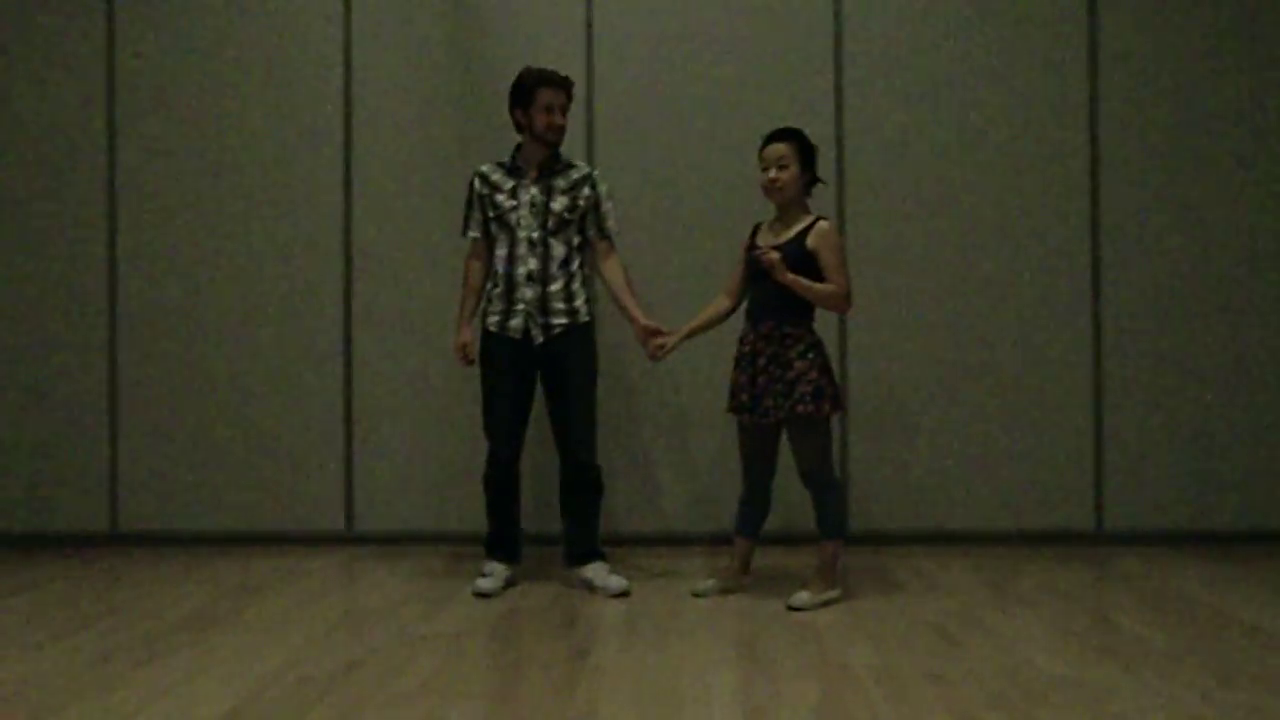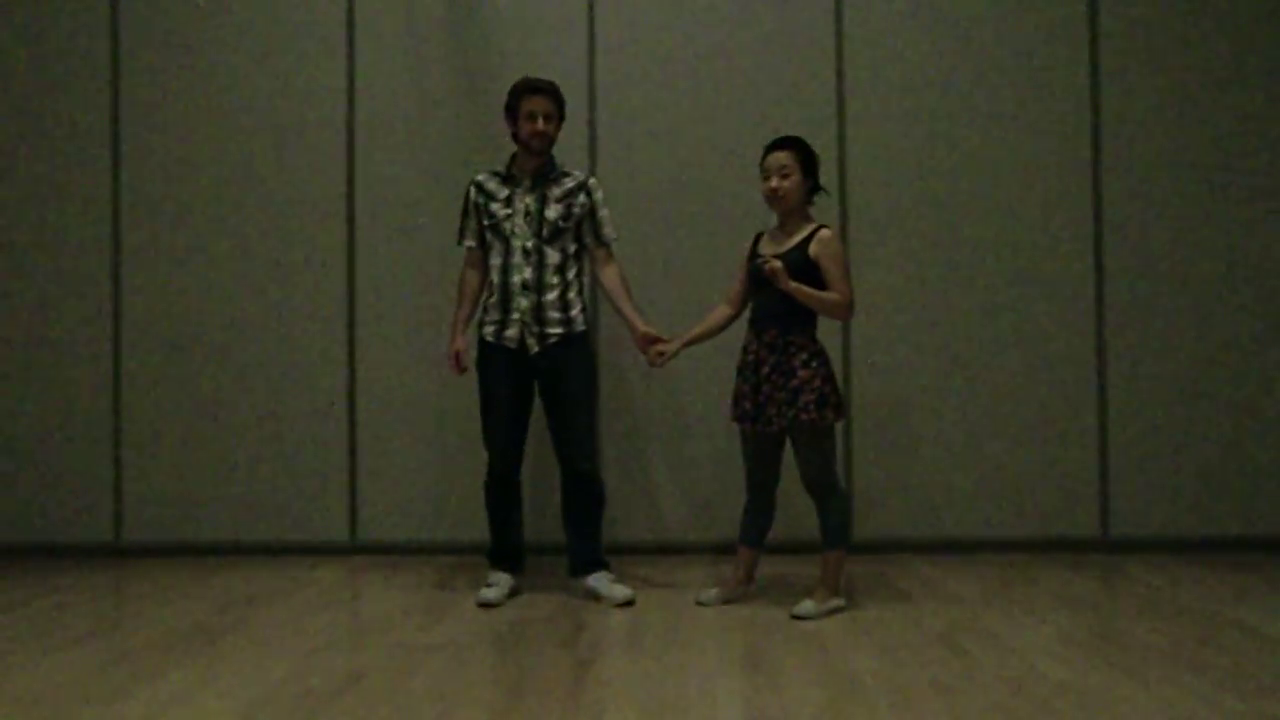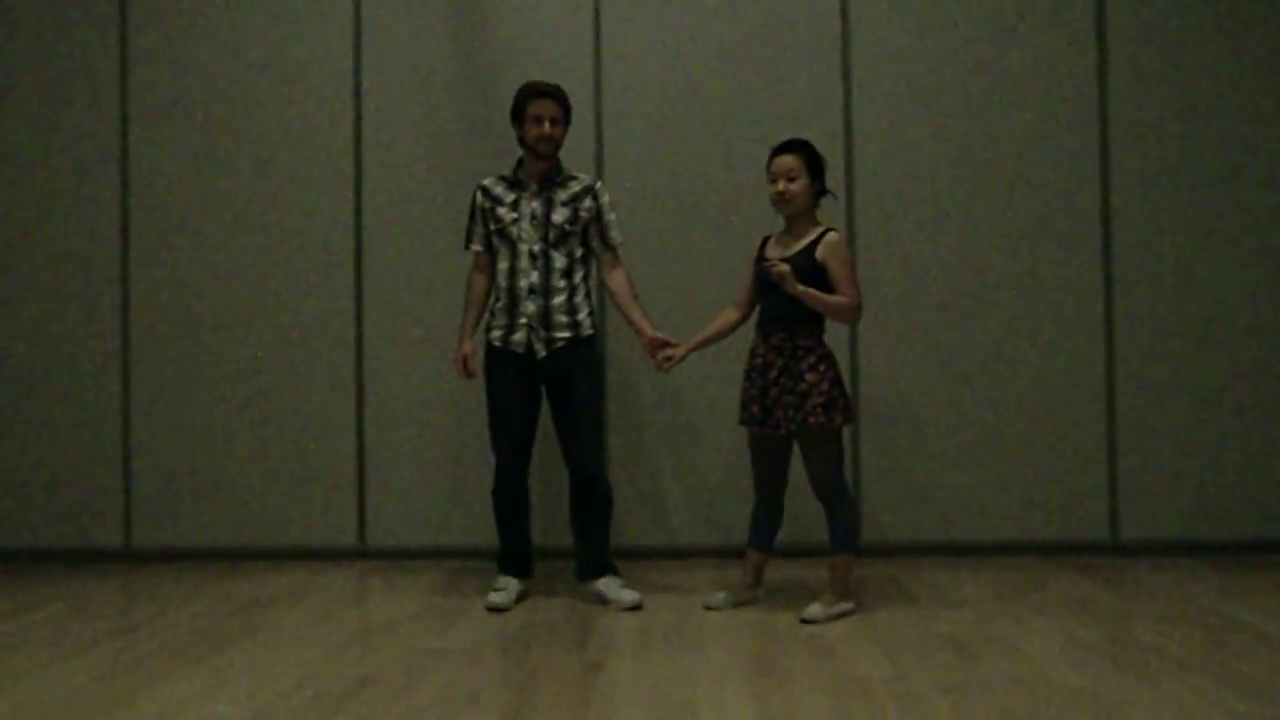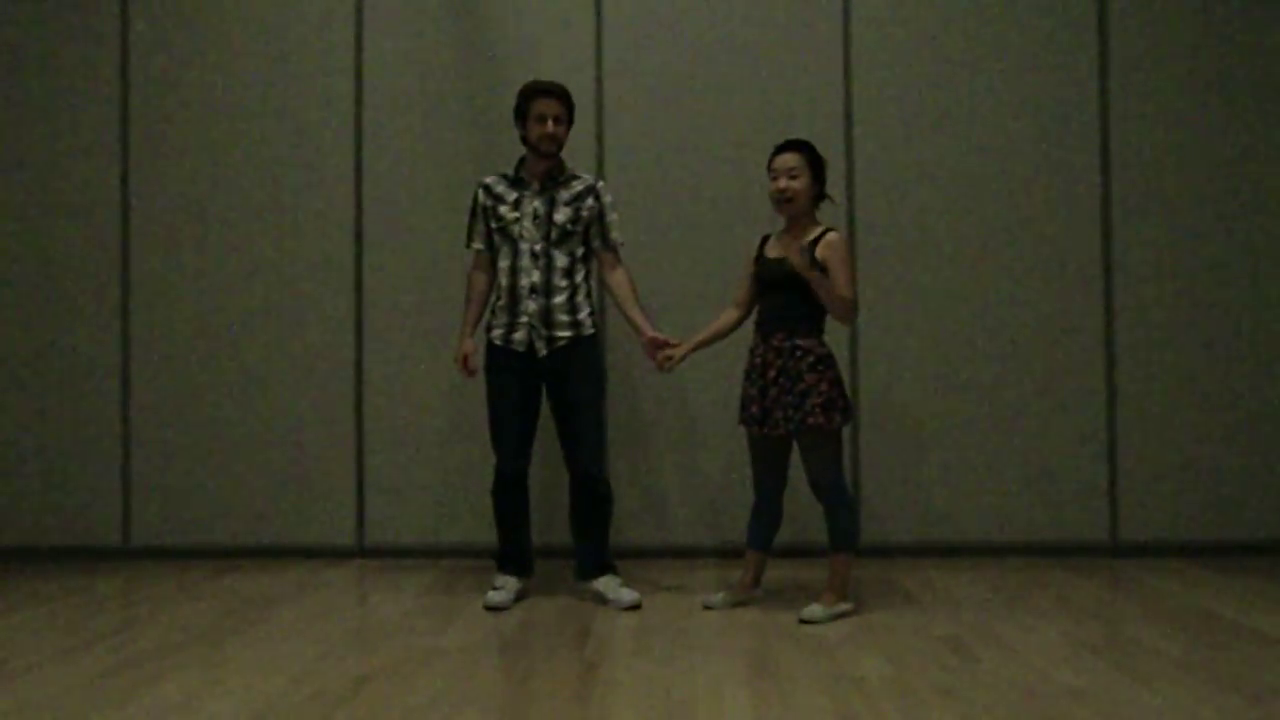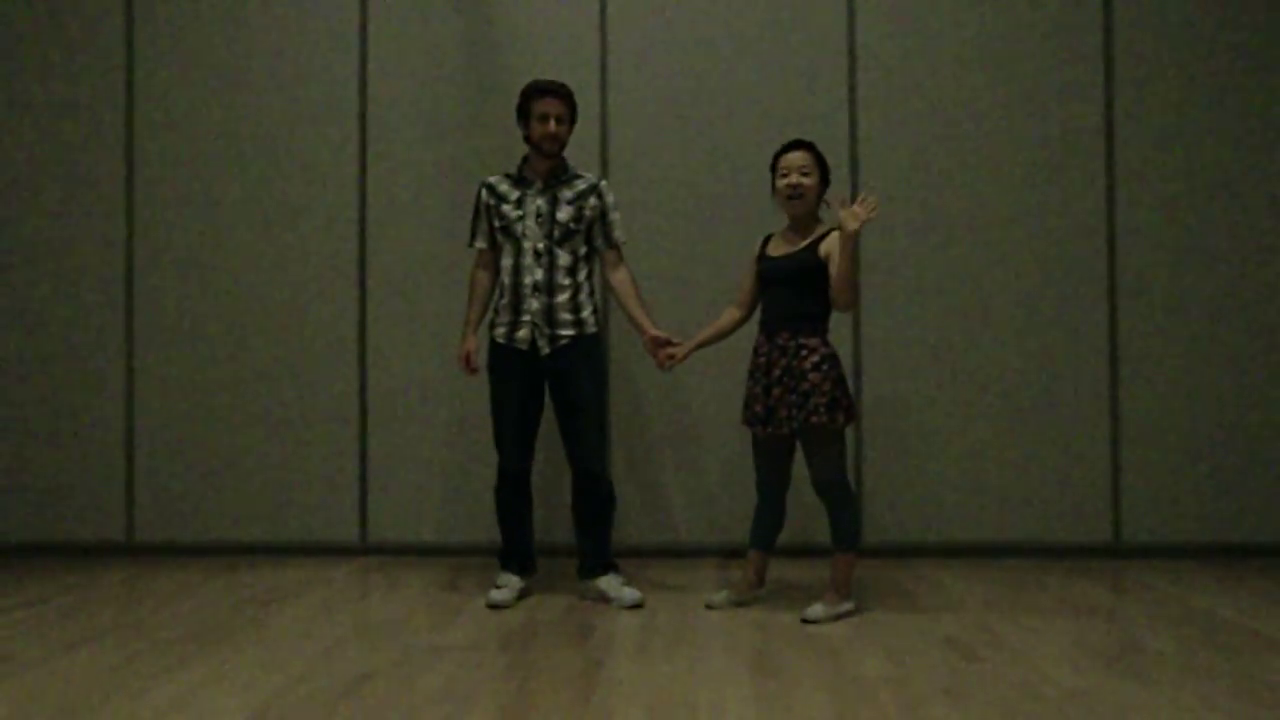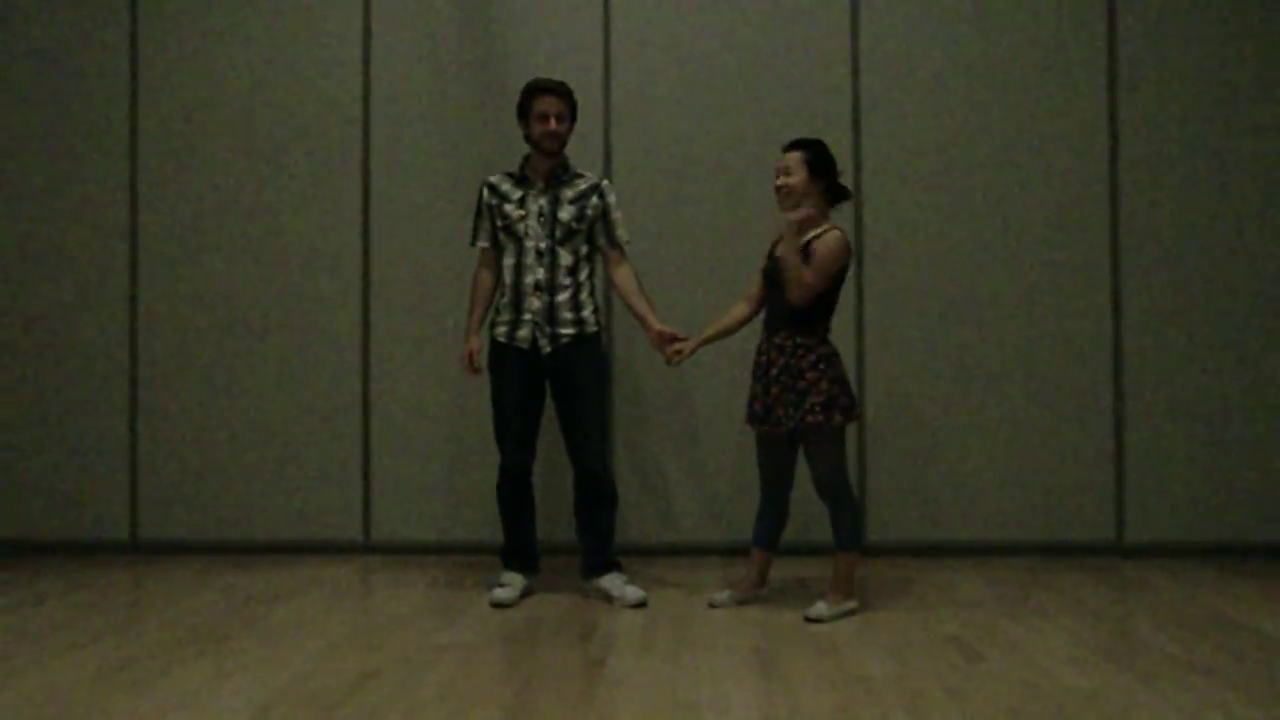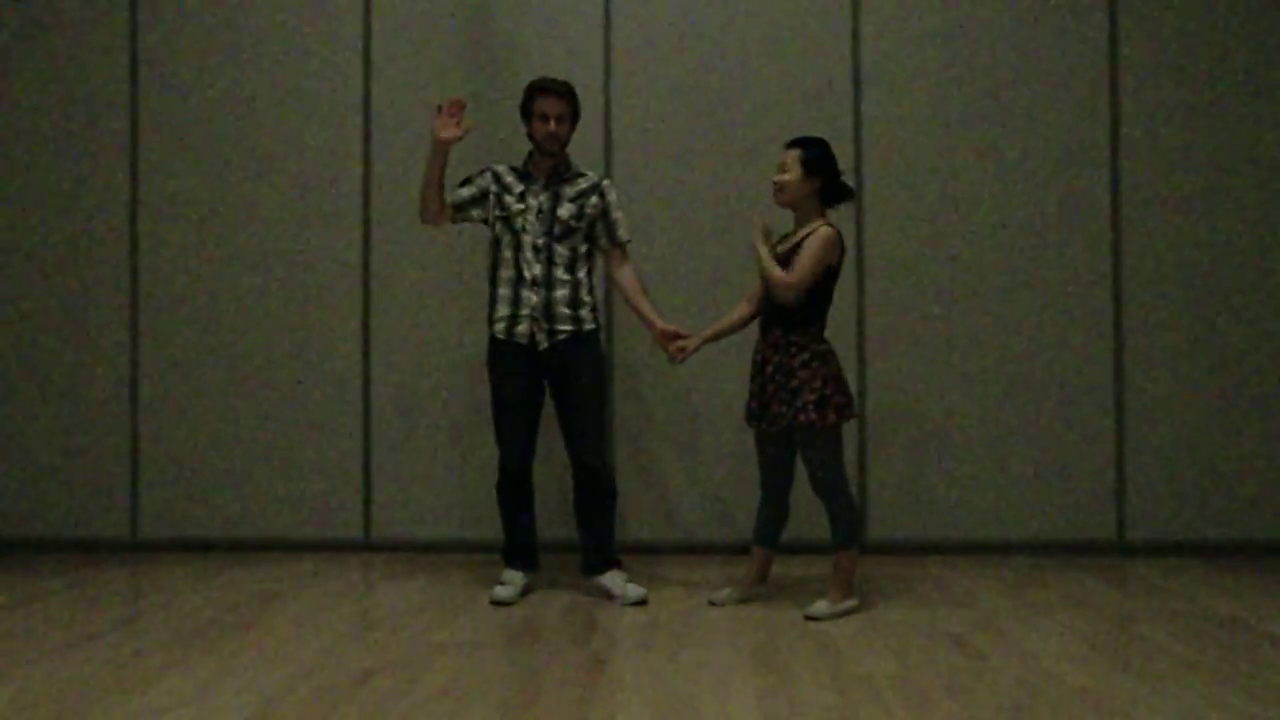
dt=0.5s
person 1, frame 1
left shoulder: (584, 181)
right shoulder: (487, 180)
left elbow: (604, 255)
right elbow: (478, 257)
left wrist: (637, 317)
right wrist: (465, 322)
left hip: (568, 332)
right hip: (504, 332)
left knee: (579, 451)
right knee: (502, 451)
left ankle: (586, 557)
right ankle: (500, 557)
person 1, frame 2
left shoulder: (581, 189)
right shoulder: (483, 189)
left elbow: (604, 262)
right elbow: (474, 266)
left wrist: (636, 324)
right wrist: (459, 330)
left hip: (566, 340)
right hip: (501, 342)
left knee: (580, 459)
right knee: (502, 461)
left ankle: (590, 566)
right ankle: (504, 567)
person 1, frame 3
left shoulder: (587, 192)
right shoulder: (489, 193)
left elbow: (611, 266)
right elbow: (481, 271)
left wrist: (644, 328)
right wrist: (466, 336)
left hip: (573, 344)
right hip: (508, 347)
left knee: (588, 463)
right knee: (510, 466)
left ankle: (598, 570)
right ankle: (513, 571)
person 1, frame 4
left shoulder: (590, 192)
right shoulder: (491, 192)
left elbow: (612, 266)
right elbow: (482, 268)
left wrist: (644, 328)
right wrist: (467, 333)
left hip: (575, 344)
right hip: (509, 345)
left knee: (588, 463)
right knee: (510, 465)
left ankle: (597, 570)
right ankle: (512, 570)
person 1, frame 5
left shoulder: (592, 191)
right shoulder: (494, 191)
left elbow: (614, 265)
right elbow: (485, 267)
left wrist: (646, 328)
right wrist: (469, 332)
left hip: (577, 342)
right hip: (511, 344)
left knee: (590, 462)
right knee: (512, 463)
left ankle: (600, 569)
right ankle: (514, 569)
person 1, frame 6
left shoulder: (594, 191)
right shoulder: (496, 190)
left elbow: (617, 262)
right elbow: (487, 266)
left wrist: (651, 323)
right wrist: (472, 331)
left hip: (578, 341)
right hip: (513, 343)
left knee: (591, 460)
right knee: (514, 461)
left ankle: (602, 568)
right ankle: (517, 567)
person 1, frame 7
left shoulder: (594, 189)
right shoulder: (496, 182)
left elbow: (618, 261)
right elbow: (433, 216)
left wrist: (654, 321)
right wrist: (440, 150)
left hip: (575, 338)
right hip: (511, 339)
left knee: (590, 457)
right knee: (514, 459)
left ankle: (603, 566)
right ankle: (518, 565)
person 2, frame 1
left shoulder: (819, 232)
right shoulder: (756, 234)
left elbow: (841, 299)
right elbow: (729, 299)
left wrist: (786, 275)
right wrist: (678, 336)
left hip: (798, 358)
right hip: (754, 356)
left knee: (816, 471)
right knee: (754, 473)
left ankle: (827, 578)
right ankle: (738, 567)
person 2, frame 2
left shoulder: (822, 240)
right shoulder: (758, 243)
left elbow: (844, 307)
right elbow: (730, 307)
left wrist: (789, 283)
right wrist: (679, 343)
left hip: (802, 366)
right hip: (758, 365)
left knee: (820, 480)
right knee: (759, 482)
left ankle: (831, 588)
right ankle: (741, 577)
person 2, frame 3
left shoulder: (829, 243)
right shoulder: (765, 247)
left elbow: (852, 310)
right elbow: (738, 311)
left wrist: (796, 287)
right wrist: (686, 348)
left hip: (809, 368)
right hip: (765, 367)
left knee: (828, 483)
right knee: (766, 485)
left ankle: (840, 591)
right ankle: (750, 581)
person 2, frame 4
left shoulder: (827, 241)
right shoulder: (765, 245)
left elbow: (847, 311)
right elbow: (737, 310)
left wrist: (809, 272)
right wrist: (686, 348)
left hip: (809, 366)
right hip: (764, 366)
left knee: (827, 483)
right knee: (766, 485)
left ankle: (838, 592)
right ankle: (749, 581)
person 2, frame 5
left shoulder: (829, 241)
right shoulder: (766, 245)
left elbow: (844, 301)
right elbow: (740, 309)
left wrist: (849, 238)
right wrist: (689, 347)
left hip: (812, 365)
right hip: (768, 365)
left knee: (829, 482)
right knee: (769, 484)
left ankle: (841, 591)
right ankle: (751, 580)
person 2, frame 6
left shoulder: (832, 240)
right shoulder: (782, 242)
left elbow: (798, 295)
right elbow: (751, 303)
left wrist: (793, 236)
right wrist: (696, 342)
left hip: (813, 367)
right hip: (773, 365)
left knee: (831, 481)
right knee: (773, 483)
left ankle: (844, 590)
right ankle: (755, 579)
person 2, frame 7
left shoulder: (823, 237)
right shoulder: (788, 240)
left elbow: (787, 290)
right elbow: (754, 303)
left wrist: (761, 246)
right wrist: (699, 339)
left hip: (807, 366)
right hip: (772, 364)
left knee: (828, 480)
right knee: (773, 481)
left ankle: (844, 588)
right ankle: (755, 577)
